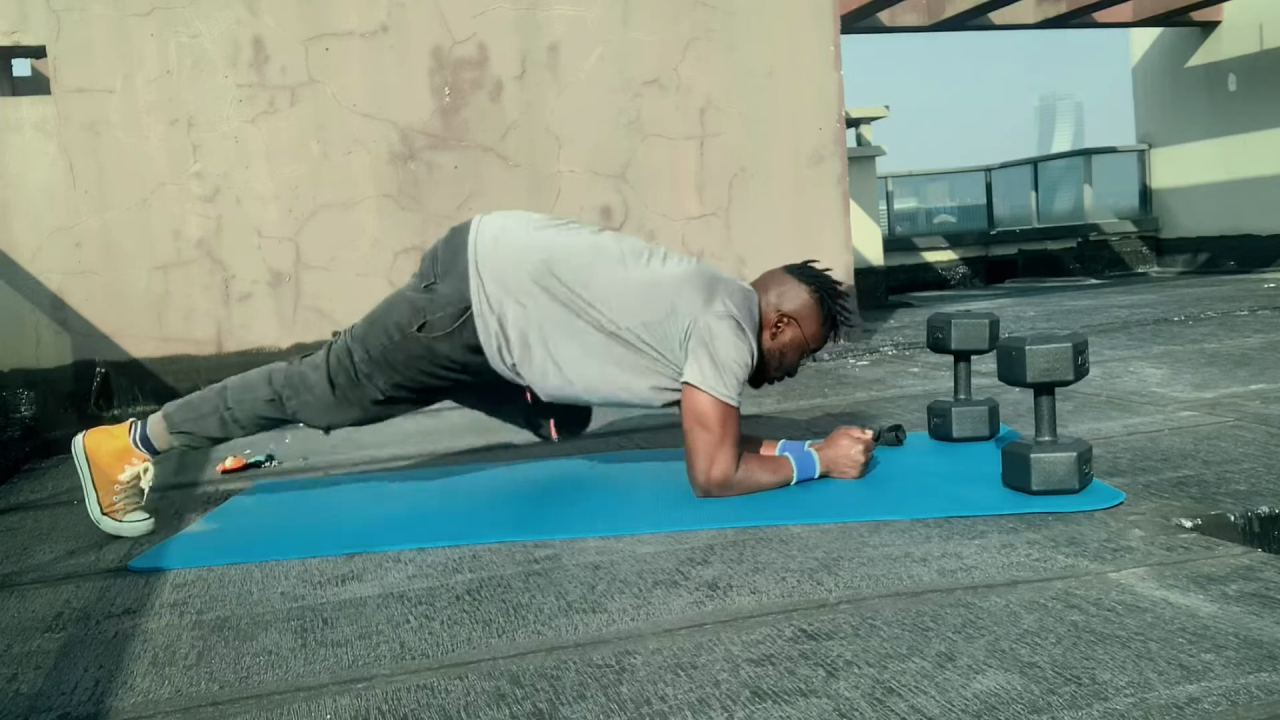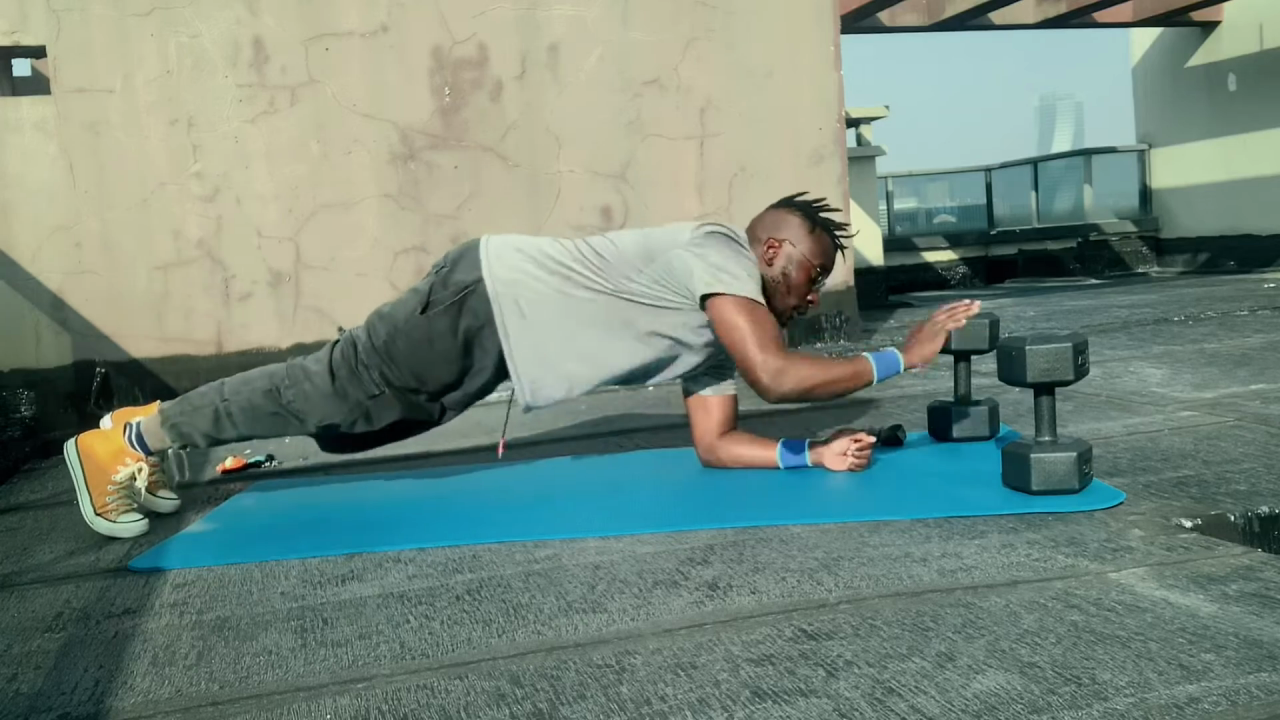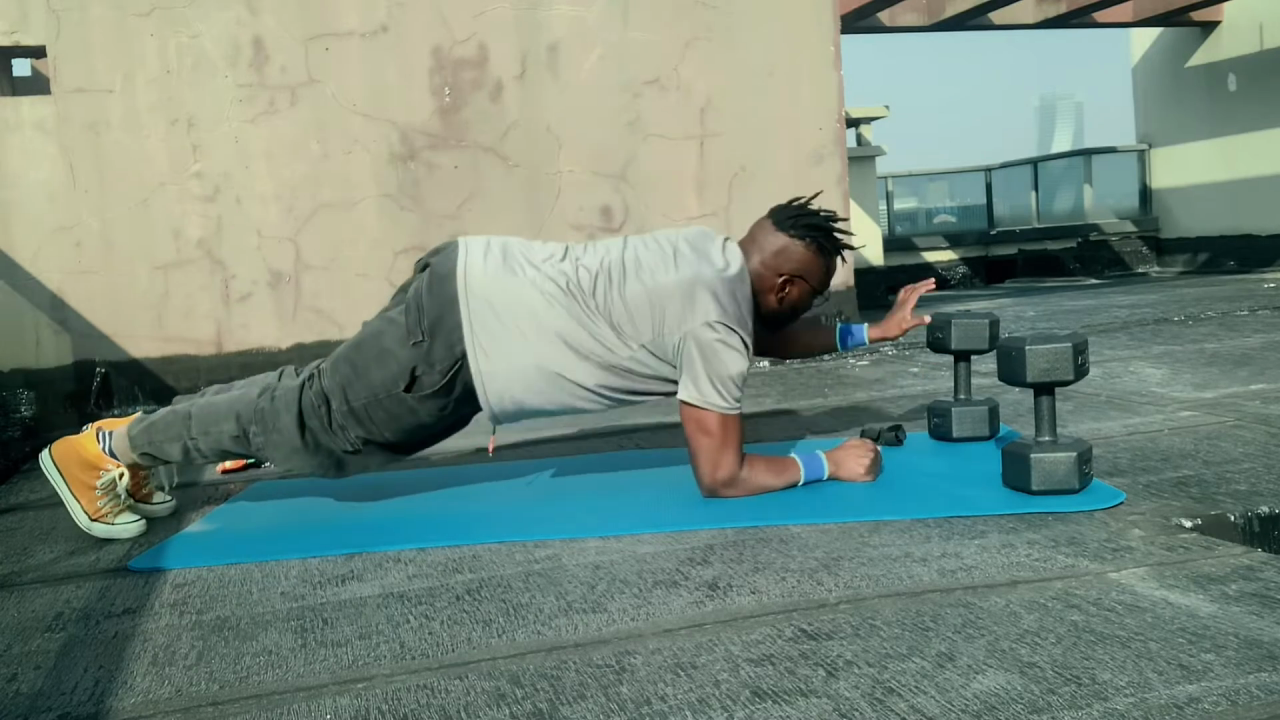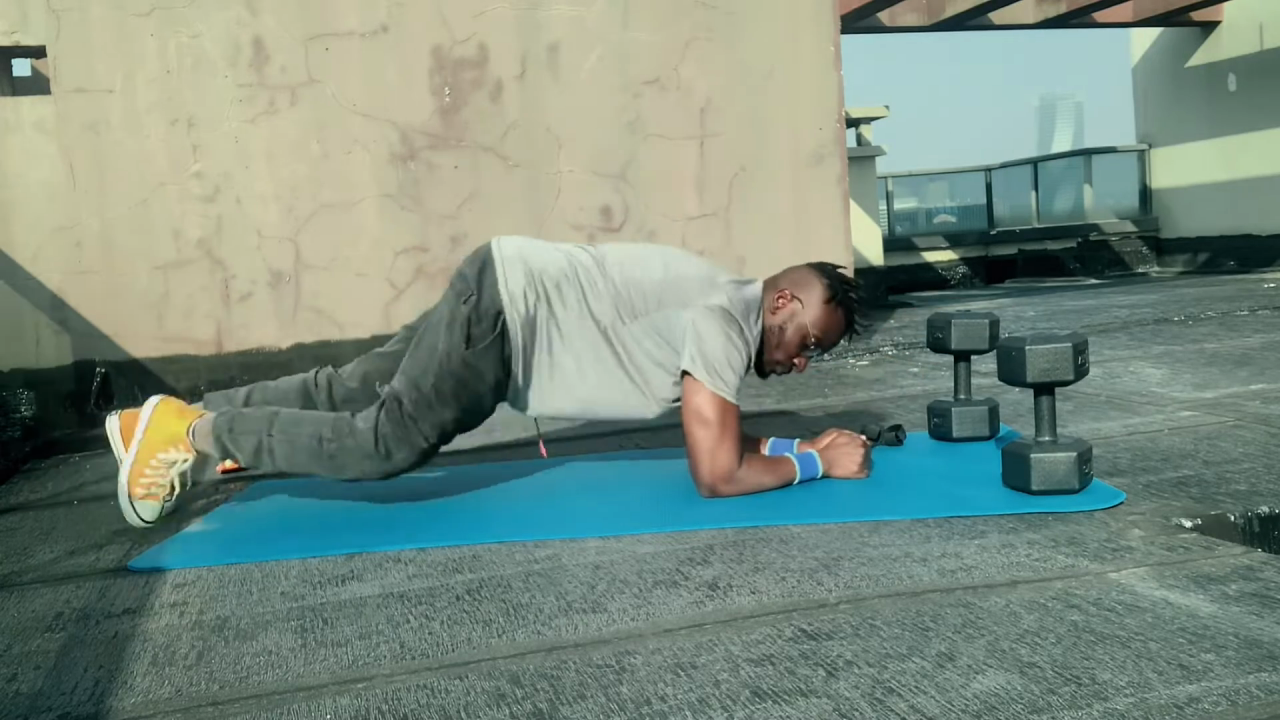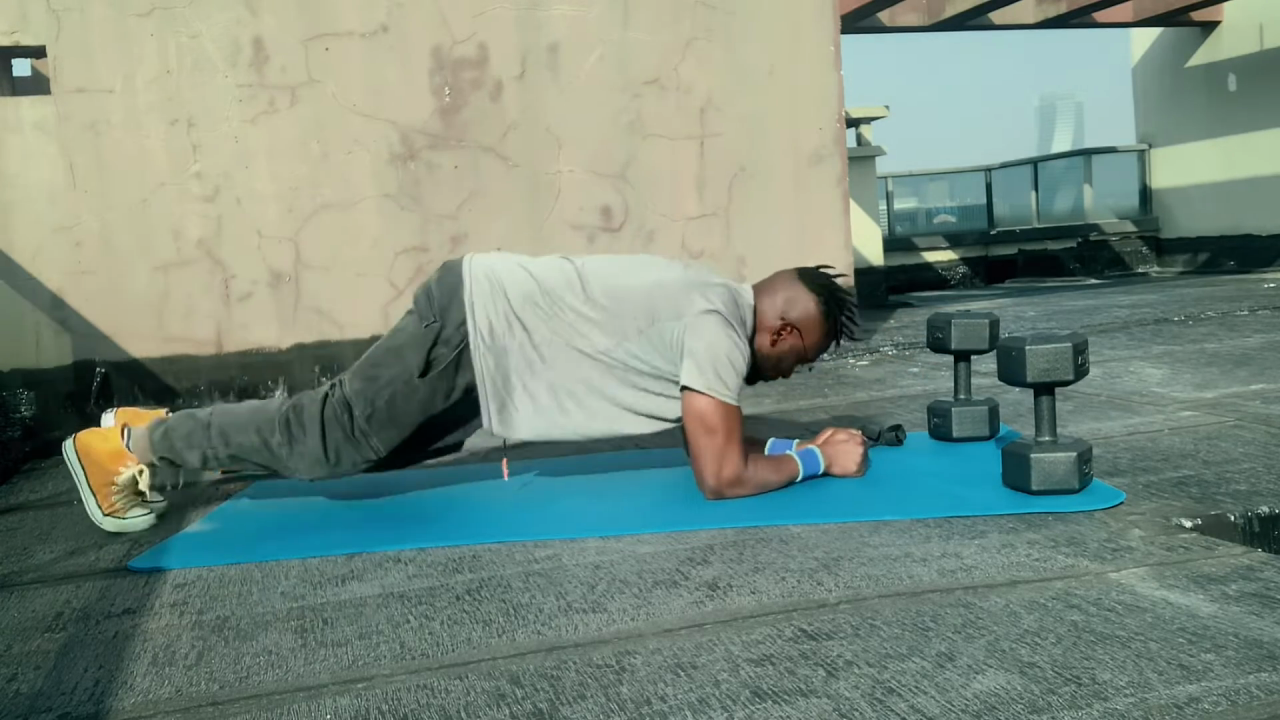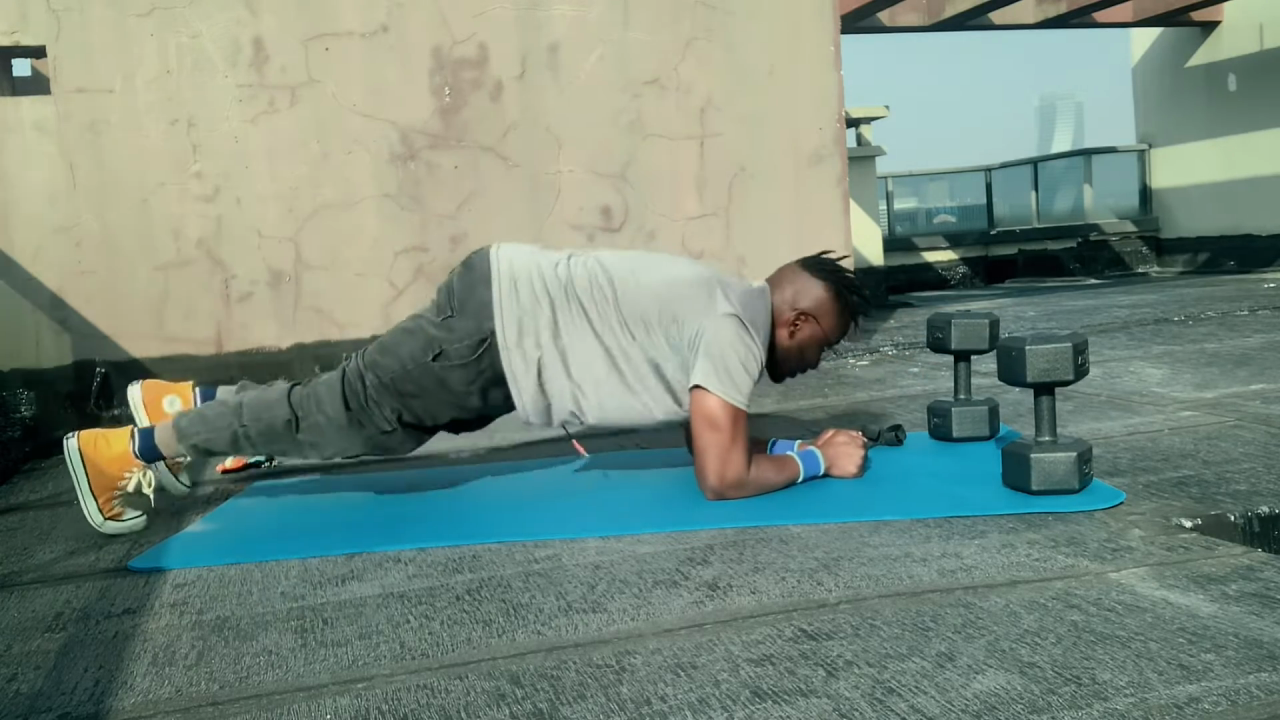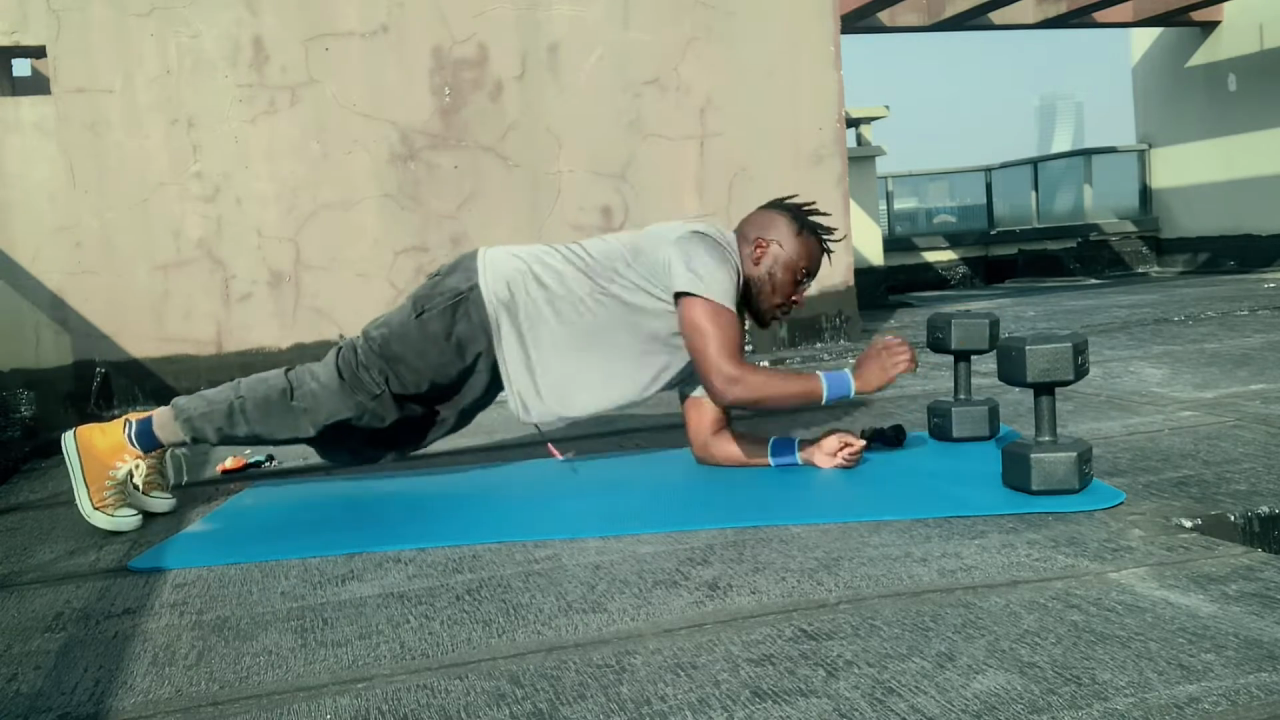
dt=0.7s
person 1, frame 1
left shoulder: (716, 306)
right shoulder: (727, 327)
left elbow: (714, 436)
right elbow: (713, 475)
left wrist: (789, 445)
right wrist: (814, 460)
left hip: (502, 271)
right hip: (477, 290)
left knee: (560, 418)
right knee: (335, 387)
right ankle: (128, 443)
person 1, frame 2
left shoulder: (711, 326)
right shoulder: (714, 255)
left elbow: (715, 442)
right elbow: (779, 376)
left wrist: (810, 453)
right wrist: (900, 355)
left hip: (493, 338)
right hip: (480, 301)
left knee: (342, 414)
right knee: (324, 390)
left ankle: (162, 433)
right ankle: (129, 439)
person 1, frame 3
left shoulder: (720, 252)
right shoulder: (714, 325)
left elbow: (767, 333)
right elbow: (720, 476)
left wrist: (861, 332)
right wrist: (825, 465)
left hip: (469, 280)
right hip: (461, 334)
left knee: (317, 396)
right knee: (313, 424)
left ankle: (137, 442)
right ankle: (105, 447)
person 1, frame 4
left shoulder: (730, 309)
right shoulder: (722, 319)
left elbow: (716, 434)
right elbow: (719, 474)
left wrist: (797, 445)
right wrist: (817, 463)
left hip: (508, 299)
right hip: (508, 297)
left knee: (351, 392)
right knee: (386, 438)
left ankle: (191, 423)
right ankle: (183, 430)
person 1, frame 5
left shoulder: (713, 306)
right shoulder: (720, 329)
left elbow: (713, 442)
right elbow: (720, 477)
left wrist: (781, 446)
right wrist: (813, 460)
left hip: (487, 312)
right hip: (471, 325)
left knee: (351, 430)
right knee: (328, 437)
left ankle: (161, 429)
right ankle: (121, 445)
person 1, frame 6
left shoulder: (722, 302)
right shoulder: (737, 329)
left elbow: (713, 439)
right elbow: (722, 478)
left wrist: (790, 444)
right wrist: (812, 461)
left hip: (510, 289)
right hip: (498, 323)
left knee: (356, 408)
right knee: (344, 416)
left ankle: (181, 402)
right ankle: (127, 449)
person 1, frame 7
left shoulder: (717, 307)
right shoulder: (701, 254)
left elbow: (708, 438)
right elbow: (731, 382)
left wrist: (799, 448)
right wrist: (848, 381)
left hip: (501, 355)
right hip: (480, 309)
left knee: (360, 431)
right knee: (330, 395)
left ankle: (169, 434)
right ankle: (123, 440)
